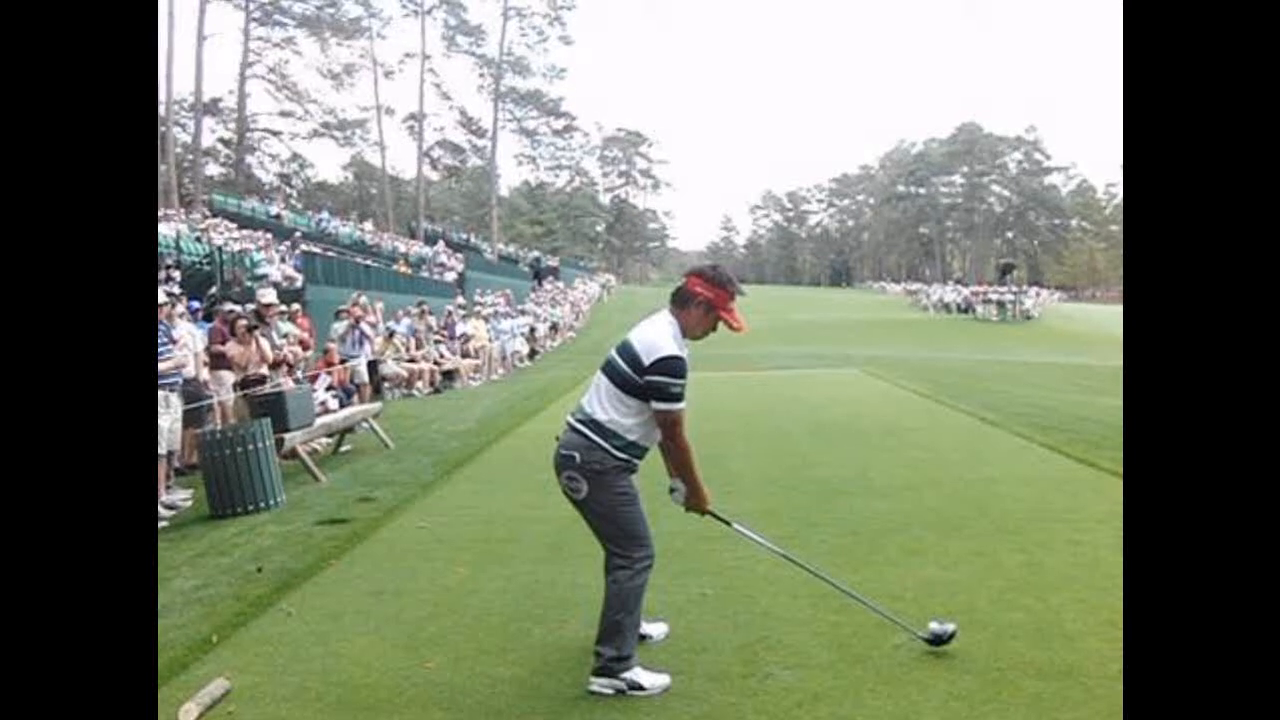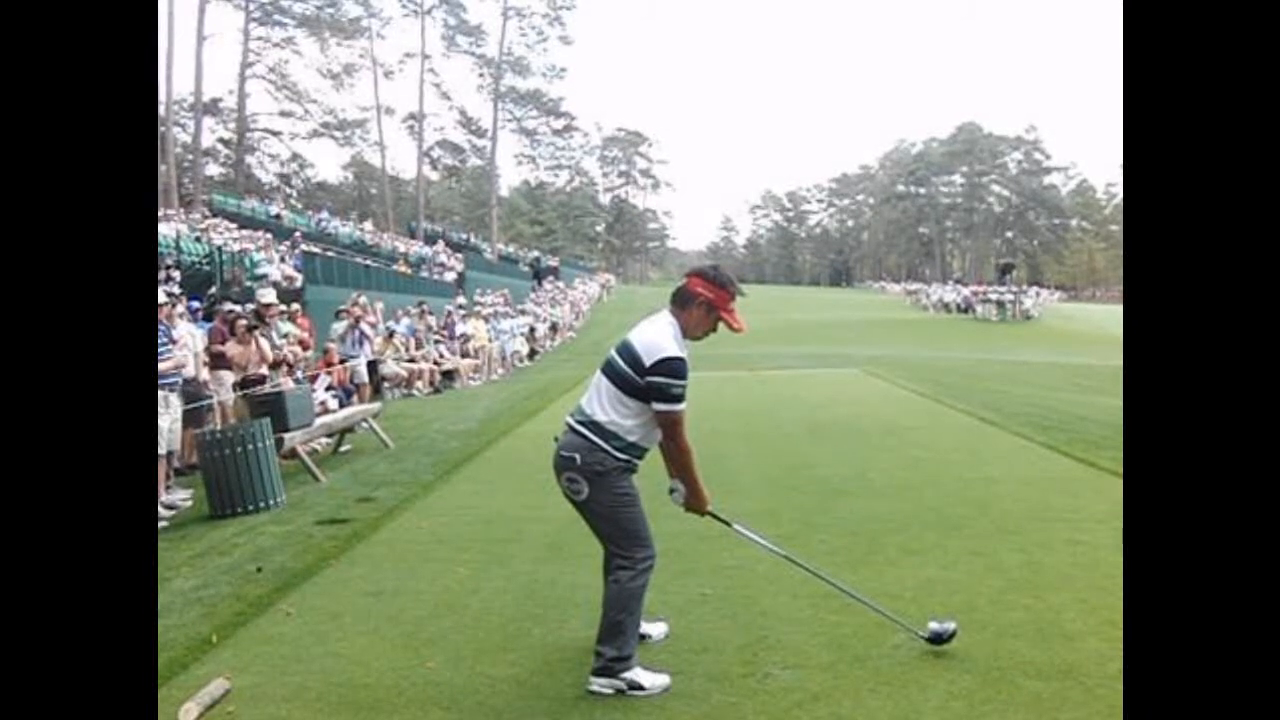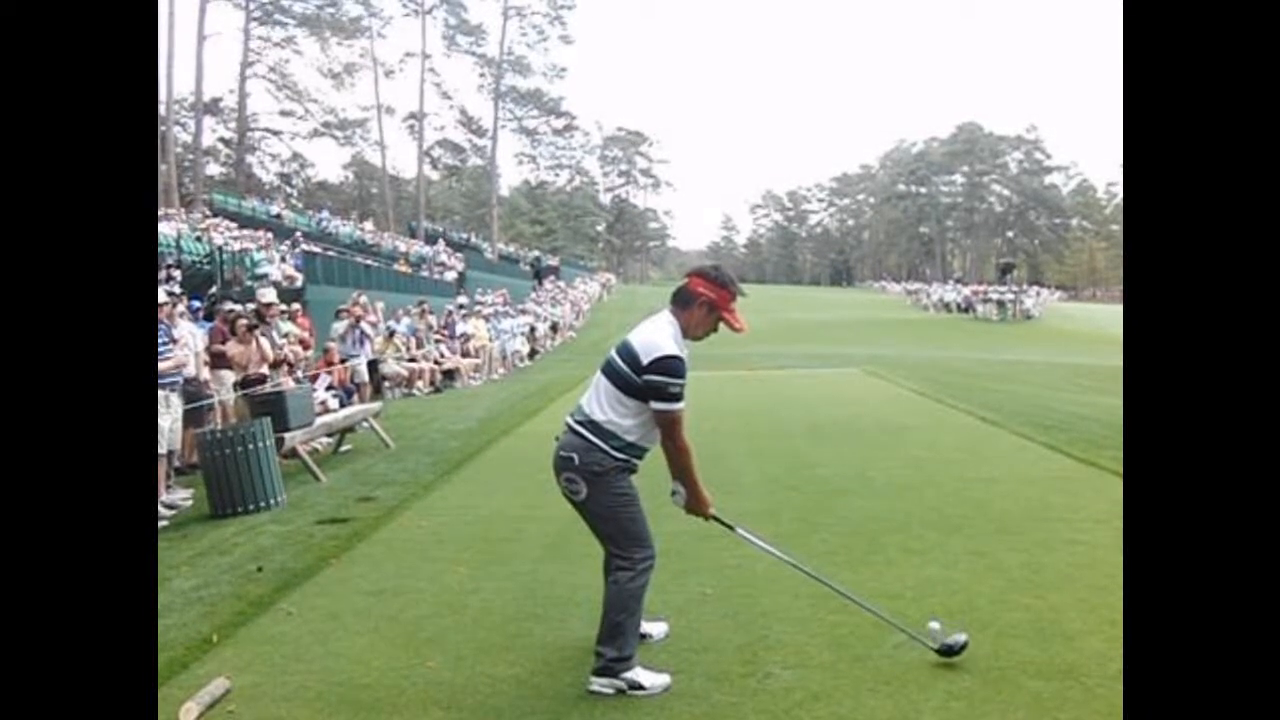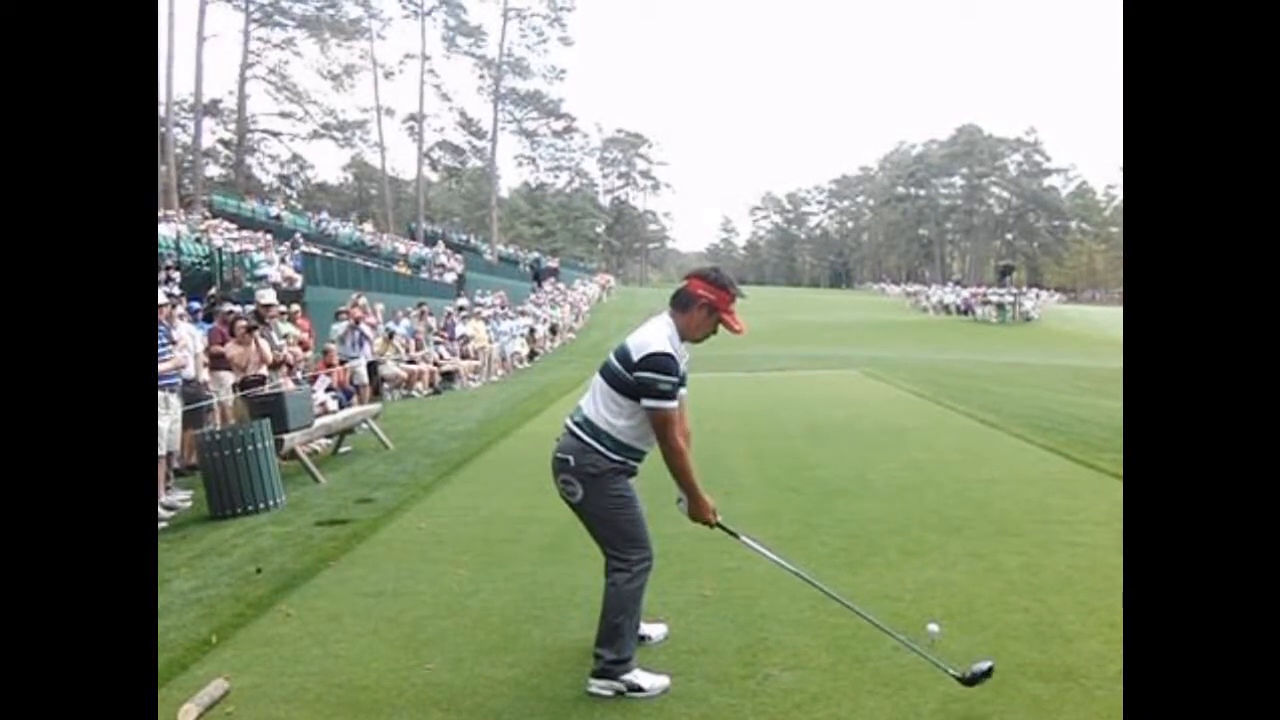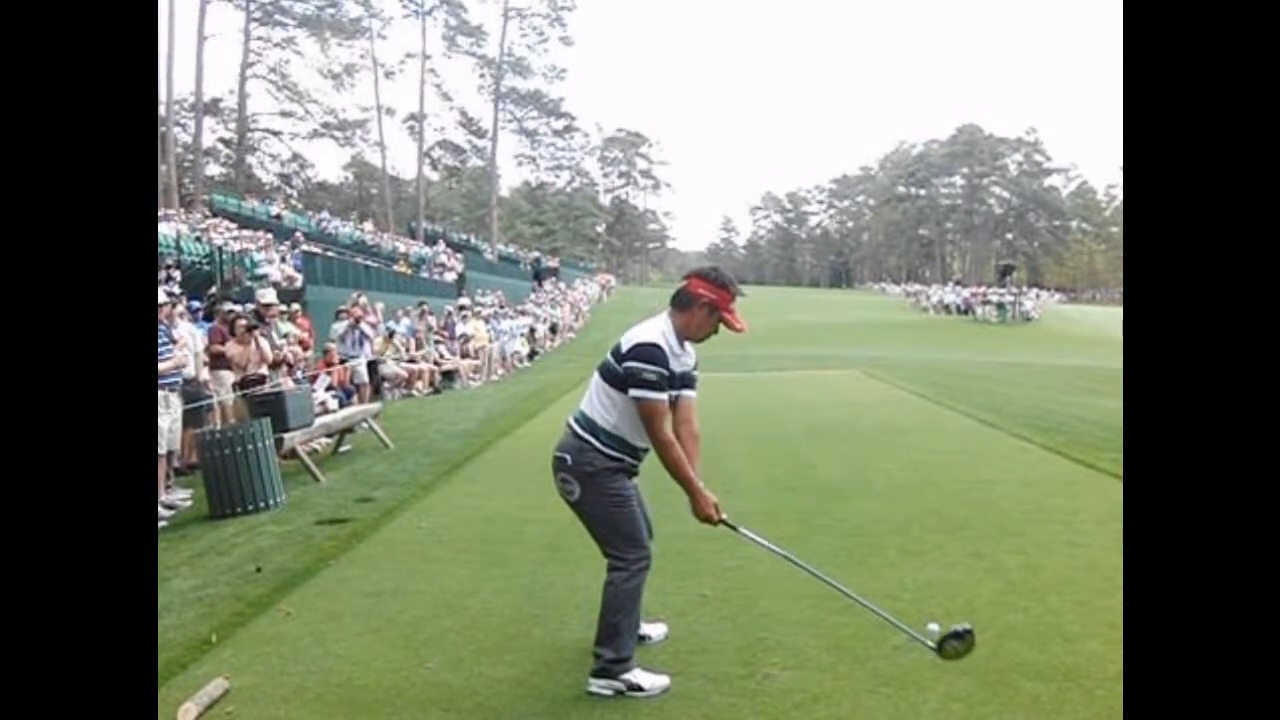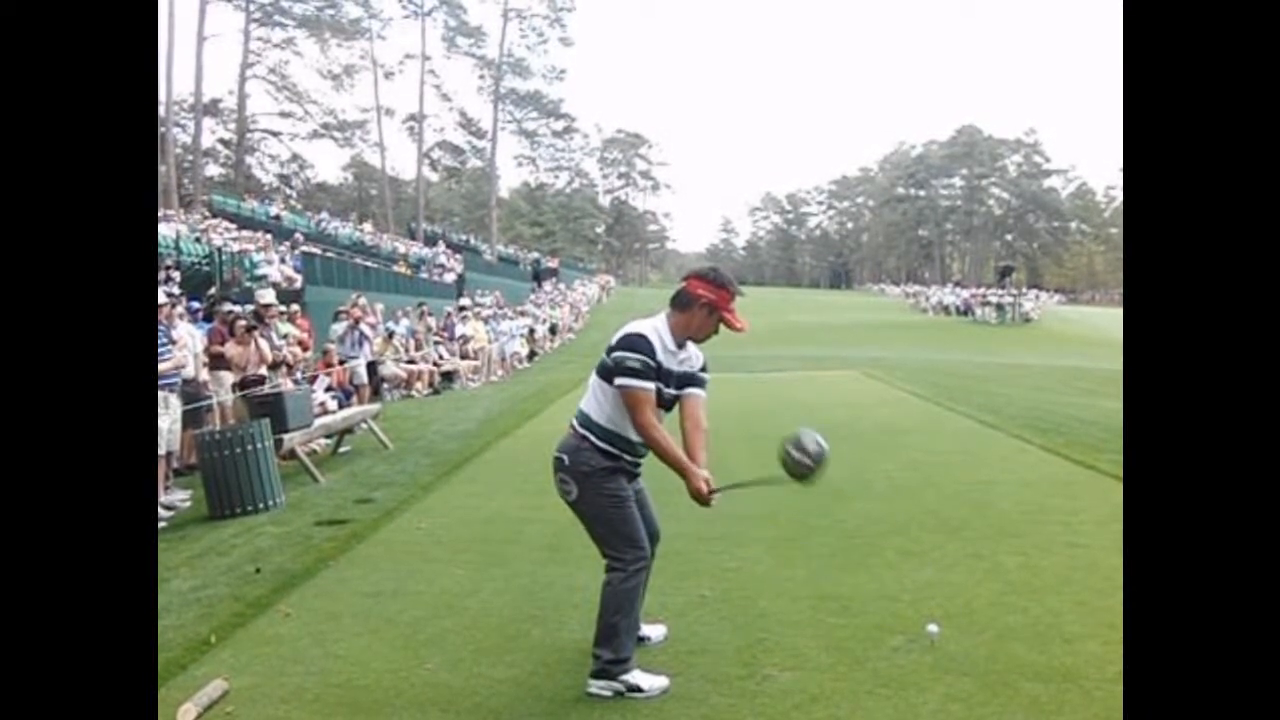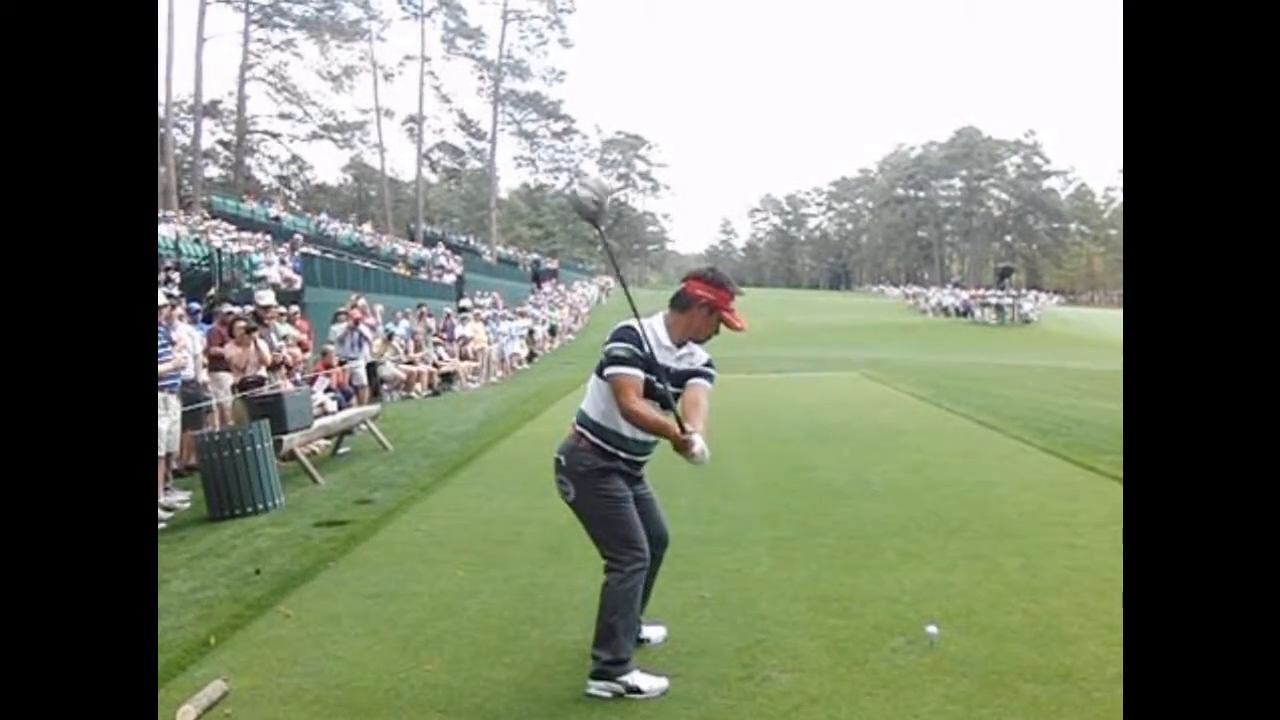
dt=0.7s
person 1, frame 1
left shoulder: (656, 328)
right shoulder: (667, 354)
left elbow: (662, 425)
right elbow: (674, 434)
left wrist: (675, 477)
right wrist: (696, 491)
left hip: (584, 450)
right hip: (596, 461)
left knee: (625, 548)
right knee: (634, 556)
left ankle: (624, 624)
right ankle: (613, 668)
person 1, frame 2
left shoulder: (656, 330)
right shoulder: (668, 355)
left elbow: (663, 426)
right elbow: (675, 436)
left wrist: (676, 478)
right wrist: (695, 492)
left hip: (584, 452)
right hip: (596, 462)
left knee: (624, 547)
right knee: (635, 556)
left ankle: (624, 624)
right ankle: (613, 668)
person 1, frame 3
left shoulder: (659, 331)
right shoulder: (665, 355)
left elbow: (669, 429)
right elbow: (674, 437)
left wrist: (680, 482)
right wrist: (696, 493)
left hip: (587, 452)
right hip: (594, 462)
left knee: (624, 547)
right knee: (636, 556)
left ankle: (625, 624)
right ankle: (613, 668)
person 1, frame 4
left shoulder: (668, 343)
right shoulder: (658, 354)
left elbow: (679, 427)
right elbow: (669, 440)
left wrist: (688, 492)
right wrist: (696, 498)
left hip: (596, 458)
right hip: (591, 464)
left knee: (628, 546)
right knee: (633, 557)
left ankle: (625, 626)
right ankle: (612, 670)
person 1, frame 5
left shoulder: (683, 354)
right shoulder: (648, 347)
left elbow: (686, 425)
right elbow: (660, 435)
left wrist: (698, 486)
right wrist: (696, 494)
left hip: (611, 460)
right hip: (589, 462)
left knee: (637, 540)
right knee: (632, 555)
left ankle: (625, 626)
right ankle: (612, 669)
person 1, frame 6
left shoulder: (692, 359)
right shoulder: (639, 341)
left elbow: (694, 418)
right elbow: (644, 422)
left wrist: (701, 470)
right wrist: (687, 473)
left hip: (619, 463)
right hip: (590, 462)
left knee: (646, 539)
right knee: (630, 555)
left ankle: (625, 626)
right ankle: (611, 670)
person 1, frame 7
left shoulder: (698, 360)
right shoulder: (631, 336)
left elbow: (696, 403)
right elbow: (628, 405)
left wrist: (692, 434)
right wrist: (671, 431)
left hip: (627, 466)
right hip: (591, 462)
left knee: (654, 541)
right knee: (630, 556)
left ankle: (627, 627)
right ankle: (611, 671)
person 2, frame 1
left shoulder: (165, 327)
right shoulder: (161, 328)
right wrist: (172, 364)
left hip: (173, 393)
right hip: (161, 396)
left knee: (172, 447)
right knee: (161, 449)
left ankle: (165, 490)
right ankle: (161, 497)
person 2, frame 2
left shoulder: (165, 327)
right shoulder: (160, 328)
left elbow: (176, 345)
right wrist: (172, 364)
left hip: (173, 393)
right hip: (160, 396)
left knee: (172, 447)
right knee: (161, 449)
left ankle: (165, 490)
right ankle: (161, 497)
person 2, frame 3
left shoulder: (165, 326)
right shoulder: (161, 328)
left elbow: (177, 345)
right wrist: (172, 363)
left hip: (173, 393)
right hip: (160, 396)
left knee: (172, 447)
right knee: (161, 449)
left ankle: (165, 490)
right ankle: (161, 497)
person 2, frame 4
left shoulder: (164, 328)
right shoulder: (160, 330)
left elbow: (178, 347)
right wrist: (172, 364)
left hip: (172, 394)
right hip: (160, 397)
left knee: (171, 449)
right knee: (161, 451)
left ankle: (165, 491)
right ankle: (160, 498)
person 2, frame 5
left shoulder: (165, 328)
right shoulder: (161, 330)
left elbow: (177, 346)
right wrist: (173, 363)
left hip: (172, 394)
right hip: (161, 397)
left knee: (172, 448)
right knee: (161, 450)
left ankle: (165, 491)
right ankle: (161, 496)
person 2, frame 6
left shoulder: (165, 329)
right shoulder: (160, 331)
left wrist: (177, 351)
right wrist: (172, 364)
left hip: (172, 394)
right hip: (161, 397)
left knee: (171, 448)
right knee: (161, 450)
left ankle: (165, 491)
right ankle: (160, 497)
person 2, frame 7
left shoulder: (165, 330)
right shoulder: (161, 332)
left wrist: (177, 353)
right wrist: (172, 366)
left hip: (171, 396)
right hip: (160, 398)
left knee: (170, 449)
right knee: (161, 451)
left ankle: (165, 491)
right ankle: (160, 498)
